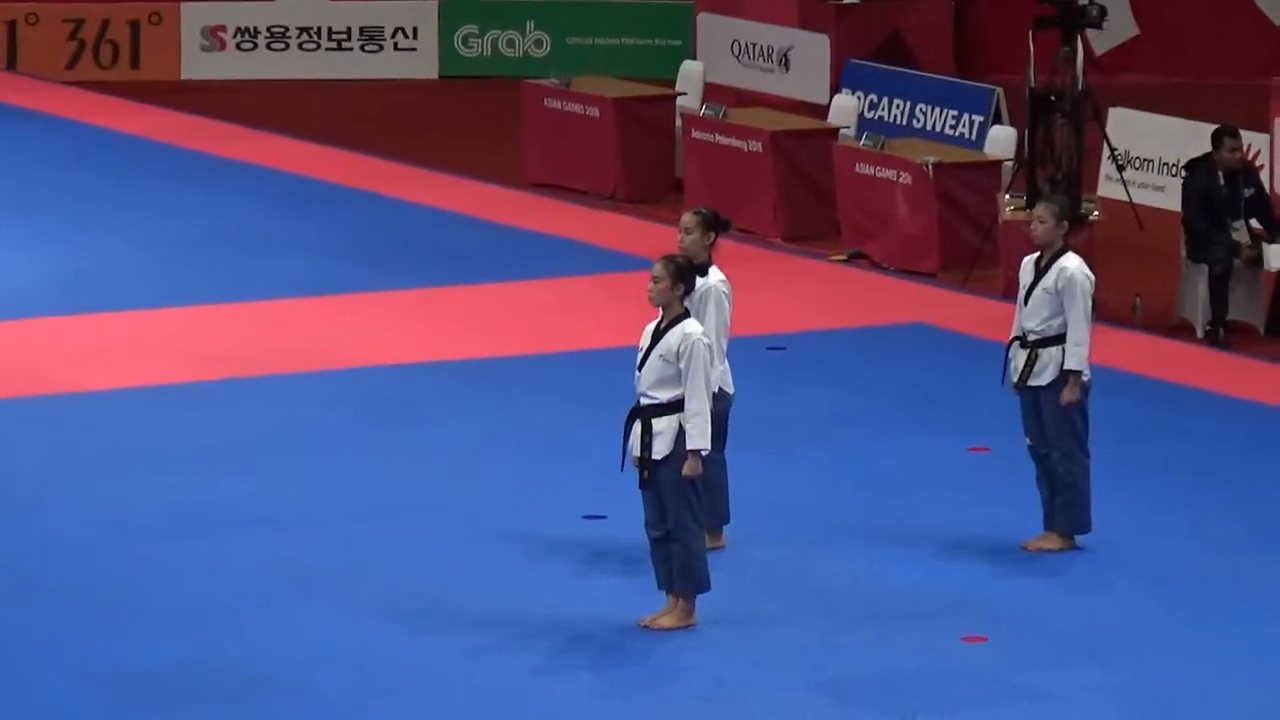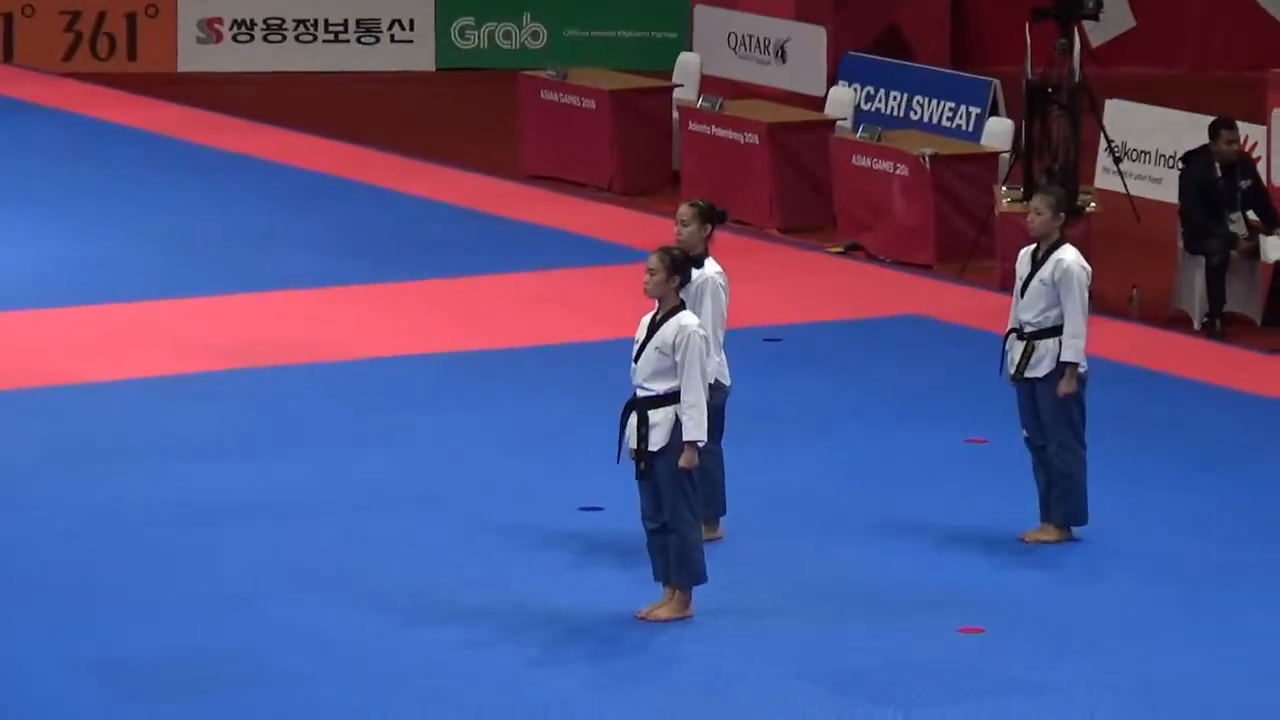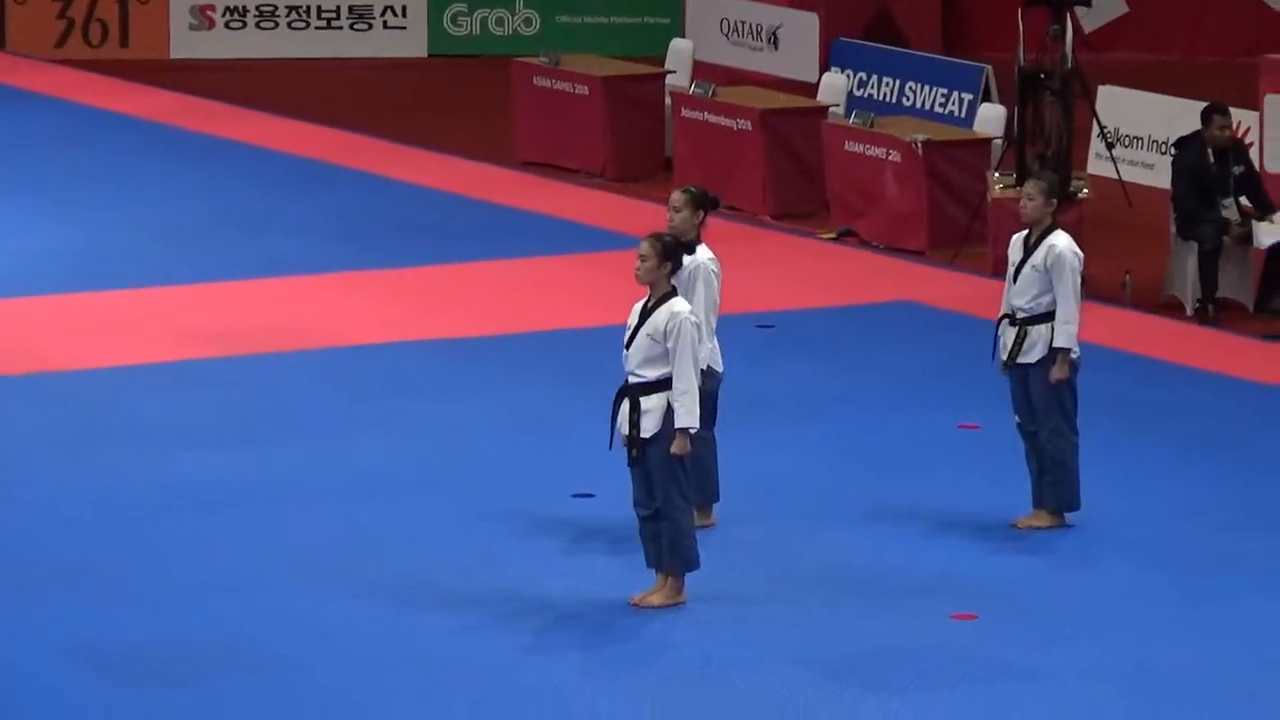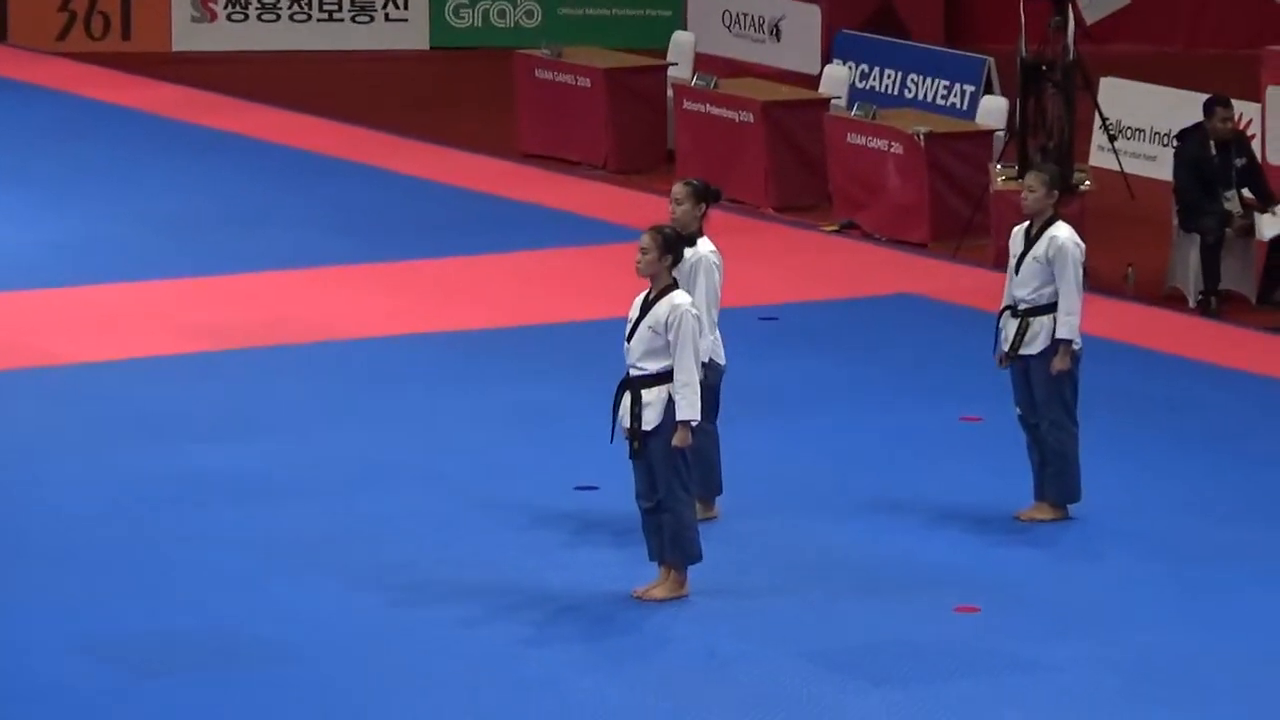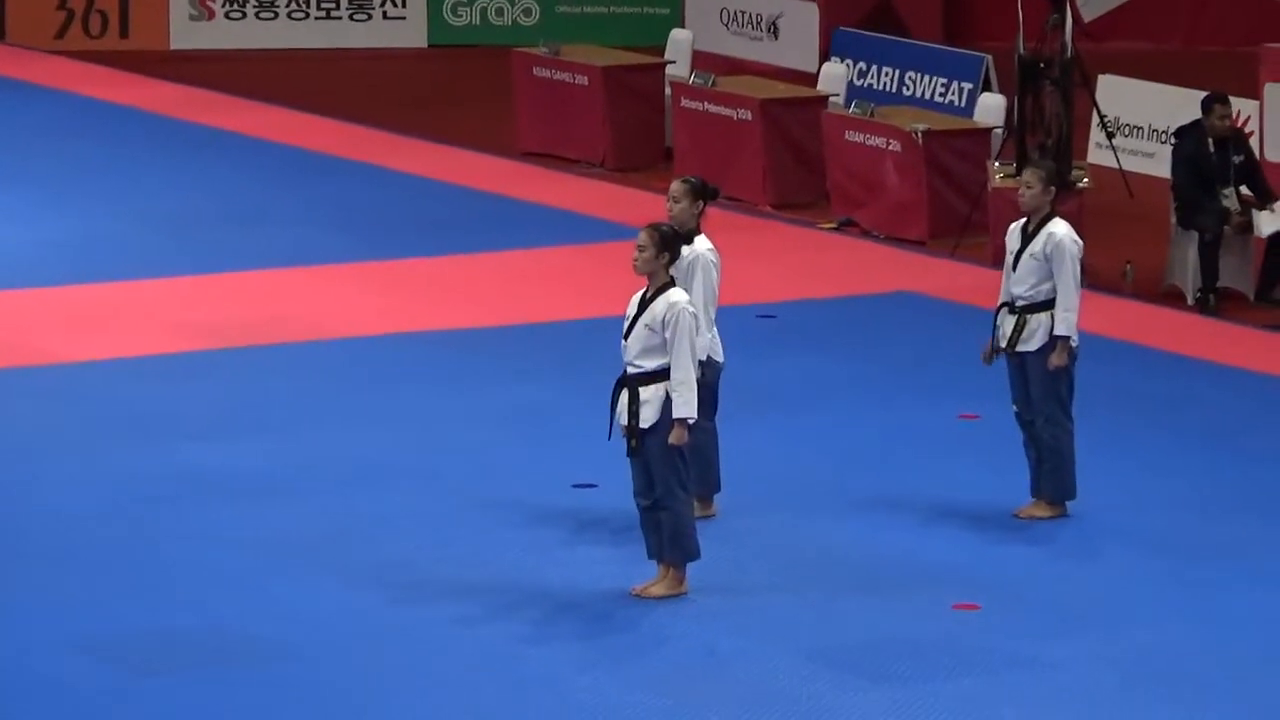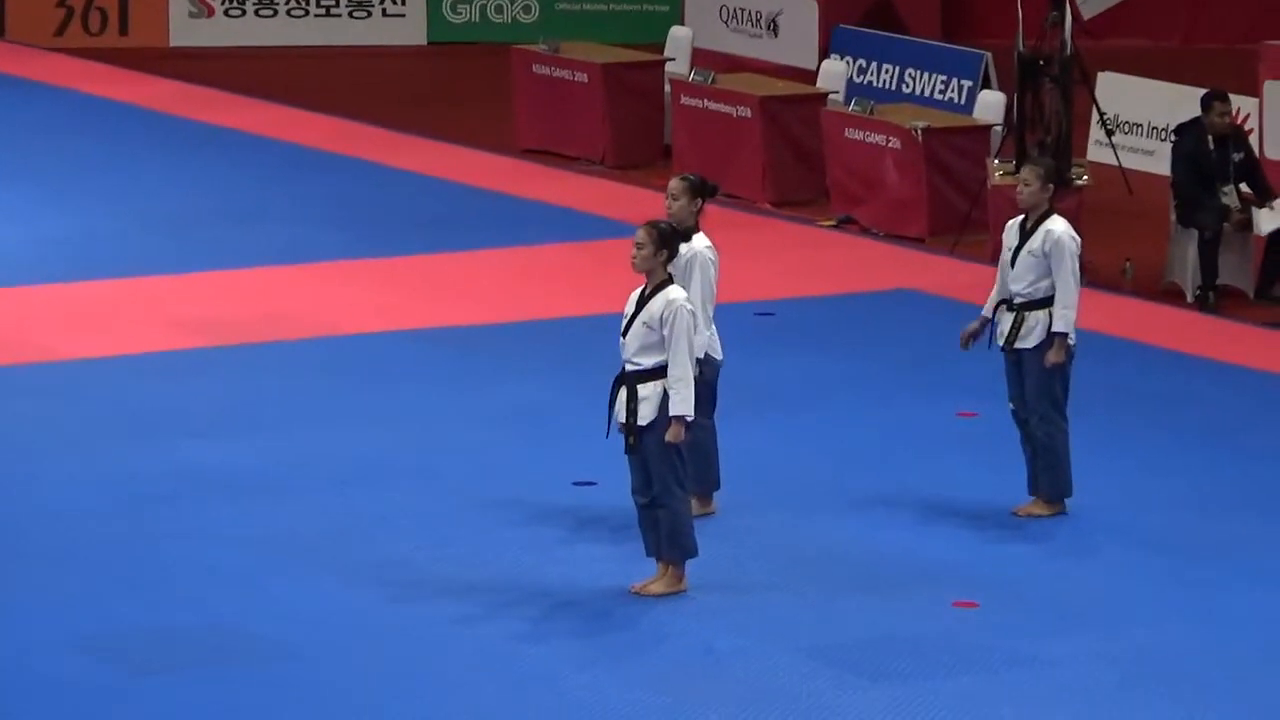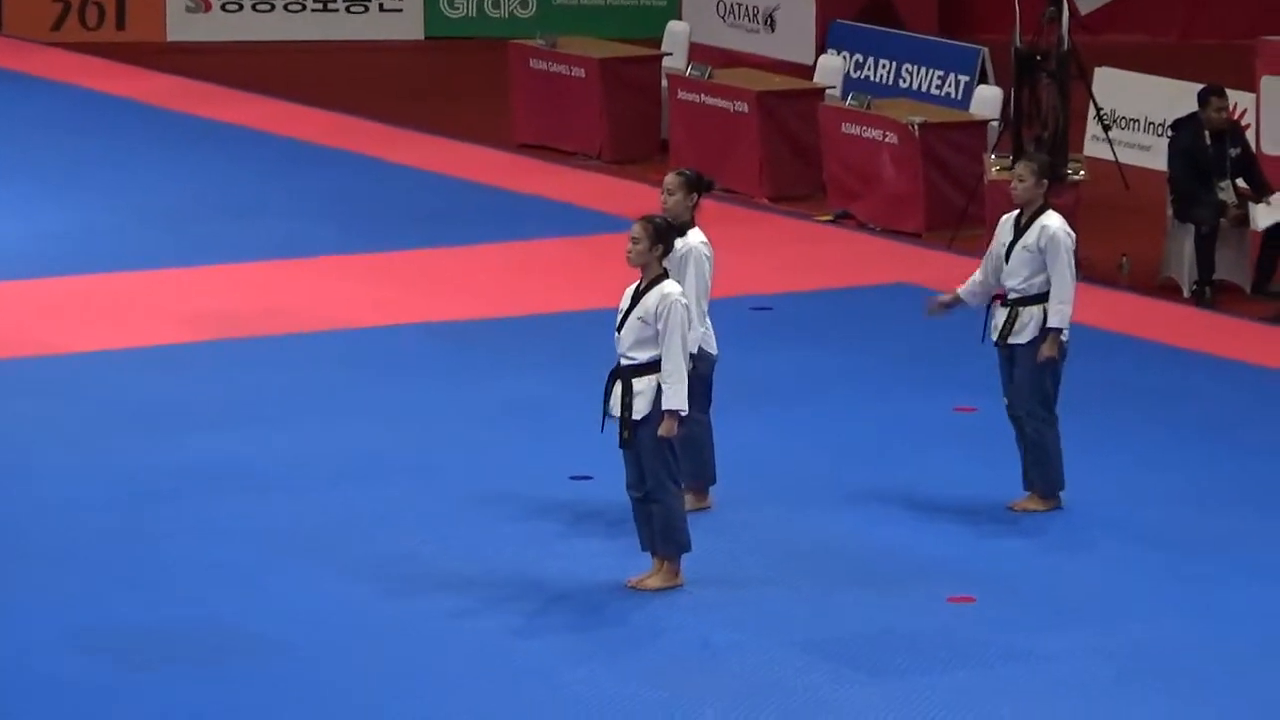
dt=0.1s
person 1, frame 1
left shoulder: (691, 337)
right shoulder: (652, 330)
left elbow: (698, 399)
left wrist: (695, 453)
right wrist: (639, 445)
left hip: (676, 439)
right hip: (650, 436)
left knee: (683, 523)
right knee: (657, 524)
left ankle: (686, 608)
right ankle: (671, 602)
person 1, frame 2
left shoulder: (687, 329)
right shoulder: (648, 322)
left elbow: (694, 391)
left wrist: (691, 445)
right wrist: (636, 437)
left hip: (672, 430)
right hip: (647, 428)
left knee: (679, 514)
right knee: (654, 516)
left ankle: (683, 599)
right ankle: (668, 593)
person 1, frame 3
left shoulder: (678, 315)
right shoulder: (640, 309)
left elbow: (686, 377)
left wrist: (683, 431)
right wrist: (628, 423)
left hip: (664, 417)
right hip: (638, 414)
left knee: (671, 500)
right knee: (646, 502)
left ankle: (675, 586)
right ankle: (661, 579)
person 1, frame 4
left shoulder: (680, 308)
right shoulder: (642, 301)
left elbow: (687, 370)
left wrist: (685, 424)
left hip: (665, 409)
right hip: (640, 408)
left knee: (673, 493)
right knee: (648, 495)
left ankle: (678, 579)
right ankle: (664, 573)
person 1, frame 5
left shoulder: (676, 306)
right shoulder: (639, 299)
left elbow: (684, 368)
left wrist: (681, 422)
left hip: (662, 407)
right hip: (637, 405)
left knee: (671, 491)
right knee: (646, 493)
left ankle: (677, 576)
right ankle: (663, 570)
person 1, frame 6
left shoulder: (674, 303)
right shoulder: (638, 297)
left elbow: (681, 366)
left wrist: (678, 420)
right wrist: (625, 408)
left hip: (660, 404)
right hip: (635, 403)
left knee: (668, 488)
right knee: (644, 490)
left ankle: (676, 574)
right ankle: (662, 568)
person 1, frame 7
left shoulder: (669, 298)
right shoulder: (634, 291)
left elbow: (675, 360)
left wrist: (671, 414)
right wrist: (620, 399)
left hip: (654, 399)
right hip: (630, 397)
left knee: (661, 482)
right knee: (639, 484)
left ankle: (672, 568)
right ankle: (658, 562)
person 2, frame 1
left shoulder: (1072, 272)
right shoulder: (1029, 264)
left elbow: (1079, 330)
left wrist: (1073, 382)
right wrist: (1015, 366)
left hip: (1058, 369)
right hip: (1030, 366)
left knee: (1066, 451)
right knee: (1040, 449)
left ankle: (1065, 531)
right ankle: (1052, 528)
person 2, frame 2
left shoulder: (1069, 264)
right shoulder: (1025, 256)
left elbow: (1075, 322)
left wrist: (1070, 374)
right wrist: (1012, 357)
left hip: (1055, 360)
right hip: (1027, 358)
left knee: (1063, 443)
right knee: (1037, 441)
left ankle: (1062, 523)
right ankle: (1049, 519)
person 2, frame 3
left shoulder: (1061, 249)
right shoulder: (1018, 242)
left elbow: (1068, 307)
left wrist: (1062, 359)
right wrist: (1005, 344)
left hip: (1047, 346)
right hip: (1019, 343)
left knee: (1055, 429)
right knee: (1029, 427)
left ankle: (1055, 509)
right ankle: (1042, 505)
person 2, frame 4
left shoulder: (1063, 240)
right shoulder: (1019, 234)
left elbow: (1071, 299)
left wrist: (1064, 350)
right wrist: (1003, 339)
left hip: (1049, 337)
right hip: (1021, 335)
left knee: (1055, 420)
right knee: (1030, 418)
left ankle: (1057, 502)
right ankle: (1044, 498)
person 2, frame 5
left shoulder: (1060, 237)
right shoulder: (1016, 231)
left elbow: (1068, 295)
left wrist: (1062, 346)
right wrist: (998, 335)
left hip: (1046, 334)
right hip: (1018, 332)
left knee: (1051, 417)
right knee: (1027, 416)
left ankle: (1055, 499)
right ankle: (1042, 495)
person 2, frame 6
left shoulder: (1059, 234)
right shoulder: (1014, 229)
left elbow: (1068, 291)
left wrist: (1059, 343)
right wrist: (983, 321)
left hip: (1044, 331)
right hip: (1015, 328)
left knee: (1045, 414)
right knee: (1023, 413)
left ankle: (1053, 498)
right ankle: (1041, 493)
person 2, frame 7
left shoulder: (1053, 229)
right shoulder: (1008, 223)
left elbow: (1063, 287)
right elbow: (990, 271)
left wrist: (1053, 338)
right wrist: (956, 297)
left hip: (1037, 326)
right hip: (1009, 323)
left knee: (1036, 409)
right knee: (1018, 408)
left ankle: (1047, 492)
right ankle: (1037, 487)
person 3, frame 1
left shoulder: (713, 285)
left elbow: (714, 343)
left hip: (707, 384)
left knee: (707, 455)
left ankle: (713, 532)
right ankle: (698, 525)
person 3, frame 2
left shoulder: (710, 277)
left elbow: (710, 335)
left hip: (704, 376)
left knee: (704, 447)
left ankle: (710, 524)
right ankle: (695, 516)
person 3, frame 3
left shoulder: (702, 263)
left elbow: (703, 321)
left hip: (696, 363)
left knee: (696, 433)
left ankle: (703, 510)
right ankle: (688, 503)
person 3, frame 4
left shoulder: (703, 255)
left elbow: (704, 313)
left wrist: (696, 363)
left hip: (699, 355)
left knee: (699, 426)
left ankle: (706, 503)
right ankle: (693, 496)
person 3, frame 5
left shoulder: (700, 253)
left elbow: (701, 312)
left wrist: (693, 360)
left hip: (697, 353)
left knee: (697, 424)
left ankle: (704, 501)
right ankle: (691, 494)
person 3, frame 6
left shoulder: (699, 251)
left elbow: (699, 310)
left wrist: (690, 358)
left hip: (695, 351)
left knee: (696, 421)
left ankle: (703, 498)
right ankle: (693, 492)
person 3, frame 7
left shoulder: (694, 247)
left elbow: (694, 305)
left hip: (691, 346)
left knee: (691, 416)
left ankle: (699, 492)
right ankle: (688, 486)
person 4, frame 1
left shoulder: (1248, 171)
right shoulder: (1198, 179)
right elbow: (1197, 227)
right wrist: (1235, 249)
left hip: (1240, 237)
right hip: (1206, 241)
right knee: (1221, 259)
right ankle: (1216, 327)
person 4, frame 2
left shoulder: (1245, 163)
right shoulder: (1195, 170)
left elbow: (1261, 199)
right elbow: (1194, 218)
right wrist: (1232, 241)
left hip: (1237, 229)
right hip: (1203, 232)
right knee: (1218, 250)
right ankle: (1214, 318)
person 4, frame 3
left shoulder: (1238, 149)
right shoulder: (1188, 156)
left elbow: (1253, 185)
right elbow: (1186, 204)
right wrist: (1225, 227)
left hip: (1230, 214)
right hip: (1196, 218)
right knee: (1211, 236)
right ankle: (1207, 304)
person 4, frame 4
left shoulder: (1240, 140)
right shoulder: (1189, 148)
left elbow: (1255, 177)
right elbow: (1189, 196)
right wrist: (1227, 219)
left hip: (1232, 206)
right hip: (1197, 210)
right knee: (1213, 229)
right ankle: (1209, 296)
person 4, frame 5
left shoulder: (1238, 137)
right shoulder: (1187, 145)
left elbow: (1253, 174)
right elbow: (1187, 193)
left wrist: (1270, 202)
right wrist: (1225, 216)
left hip: (1230, 203)
right hip: (1195, 207)
right knee: (1212, 226)
right ankle: (1207, 294)
person 4, frame 6
left shoulder: (1237, 135)
right shoulder: (1187, 143)
left elbow: (1253, 171)
right elbow: (1187, 190)
right wrist: (1225, 214)
left hip: (1230, 201)
right hip: (1195, 205)
right knee: (1211, 223)
right ankle: (1207, 292)
person 4, frame 7
left shoulder: (1234, 130)
right shoulder: (1184, 138)
left elbow: (1250, 166)
right elbow: (1183, 185)
left wrist: (1266, 195)
right wrist: (1222, 209)
left hip: (1227, 196)
right hip: (1192, 200)
right knee: (1208, 219)
left ankle: (1262, 282)
right ankle: (1203, 287)
